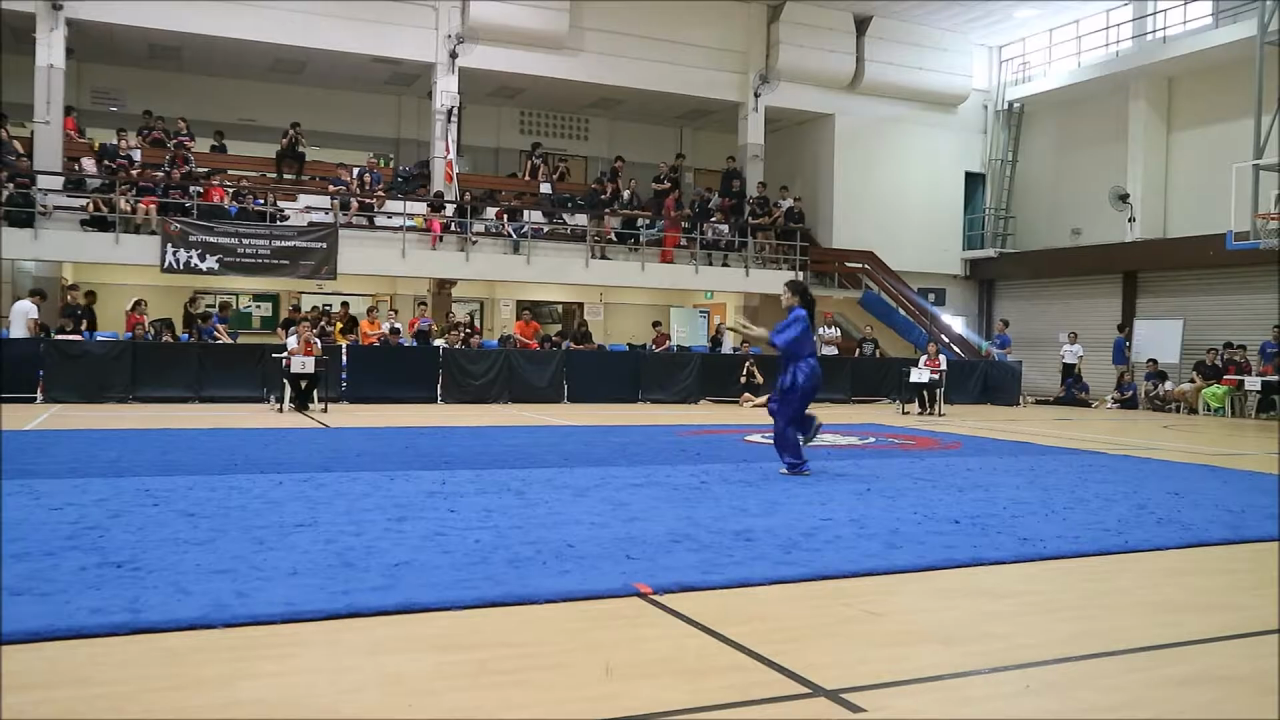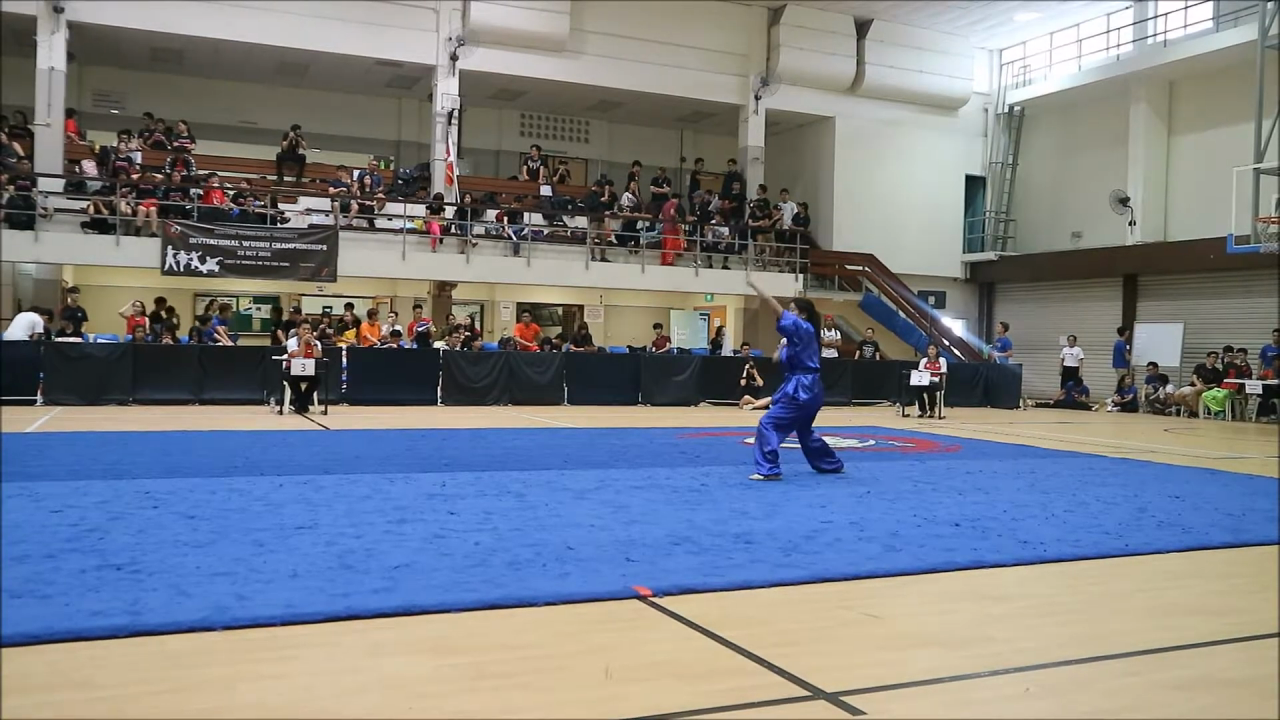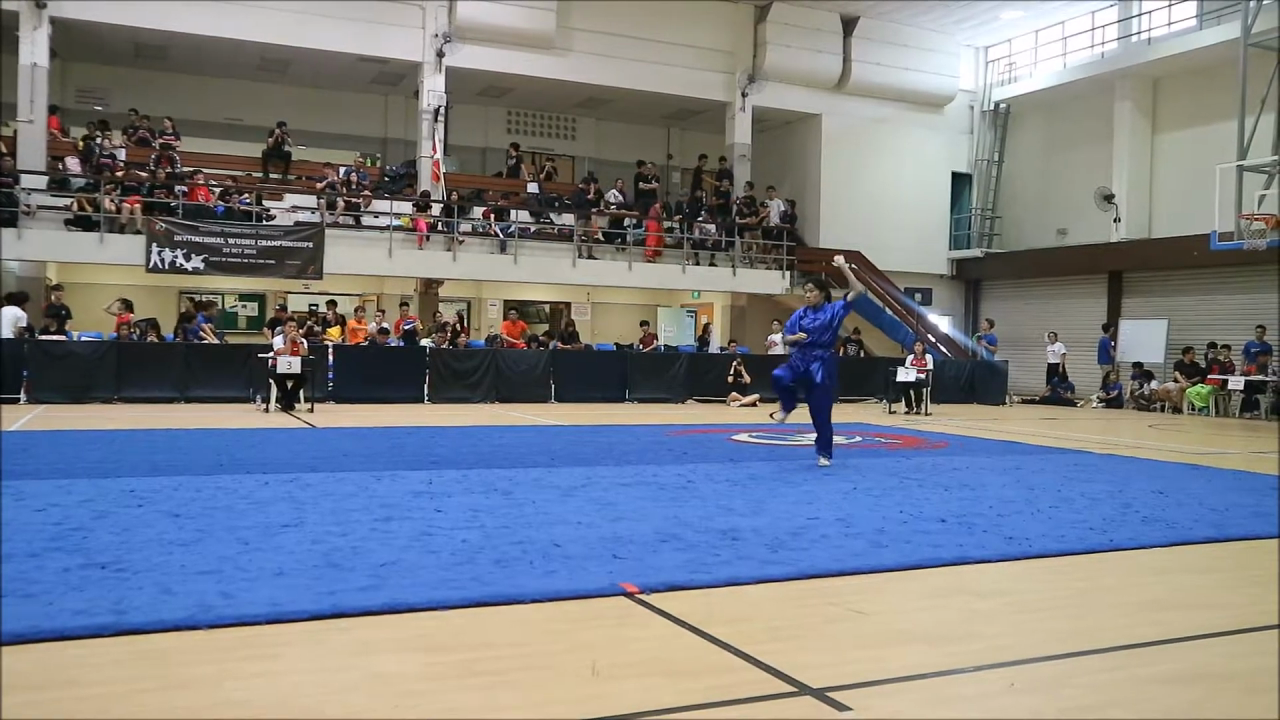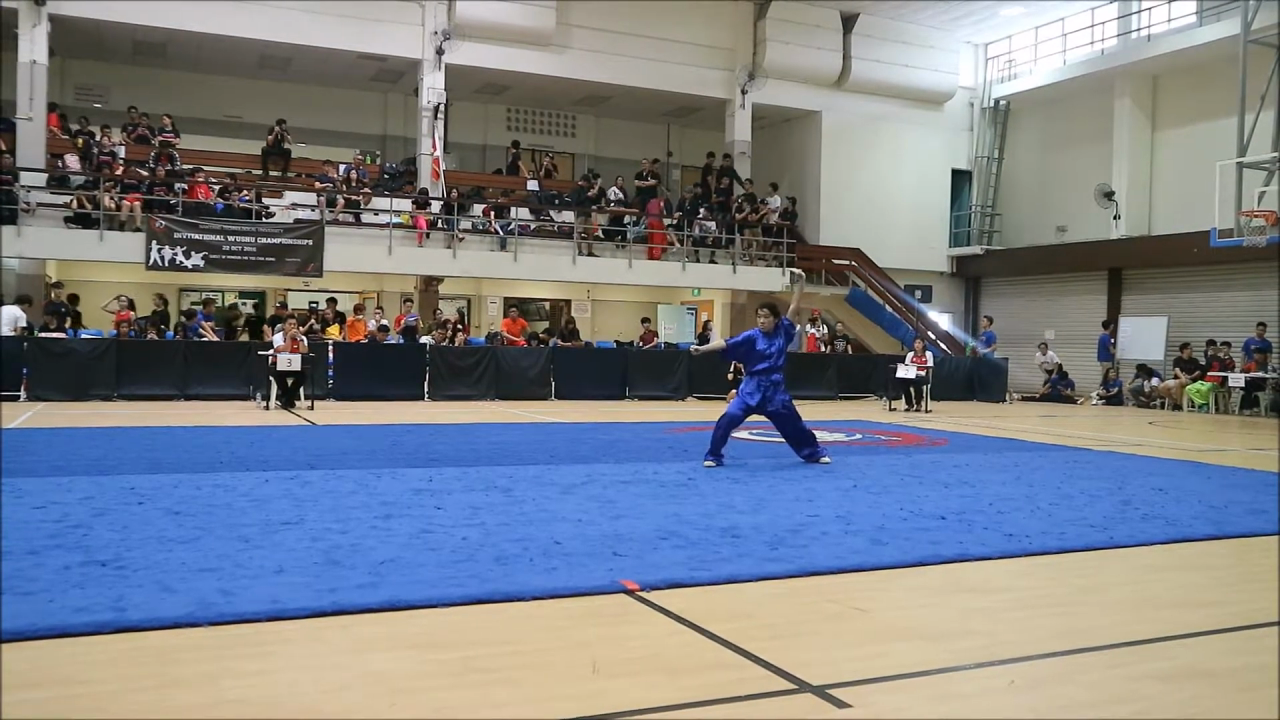
dt=1s
person 1, frame 1
left shoulder: (799, 317)
right shoulder: (797, 316)
left elbow: (777, 341)
right elbow: (775, 336)
left wrist: (746, 333)
right wrist: (748, 328)
left hip: (801, 374)
right hip: (802, 373)
left knee: (786, 421)
right knee: (777, 407)
left ankle: (797, 466)
right ankle: (808, 422)
person 1, frame 2
left shoulder: (802, 328)
right shoulder: (797, 335)
left elbow: (777, 308)
right elbow: (787, 359)
left wrist: (754, 285)
right wrist: (782, 356)
left hip: (801, 389)
right hip: (809, 389)
left knee: (768, 424)
right knee: (805, 433)
left ankle: (768, 470)
right ankle: (832, 464)
person 1, frame 3
left shoulder: (834, 310)
right shoulder: (800, 314)
left elbow: (857, 290)
right elbow: (786, 337)
left wrist: (843, 266)
right wrist: (795, 337)
left hip: (822, 363)
right hip: (800, 359)
left knee: (821, 412)
right knee: (779, 377)
left ankle: (824, 453)
right ankle: (787, 407)
person 1, frame 4
left shoulder: (783, 332)
right shoulder: (751, 337)
left elbow: (794, 307)
right elbow: (726, 343)
left wrist: (800, 282)
right wrist: (702, 349)
left hip: (775, 389)
right hip: (752, 388)
left knee: (794, 424)
right knee: (730, 417)
left ankle: (815, 452)
right ankle: (713, 456)
